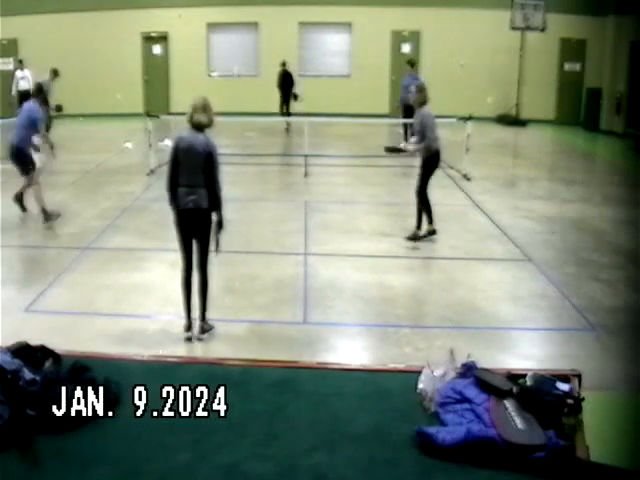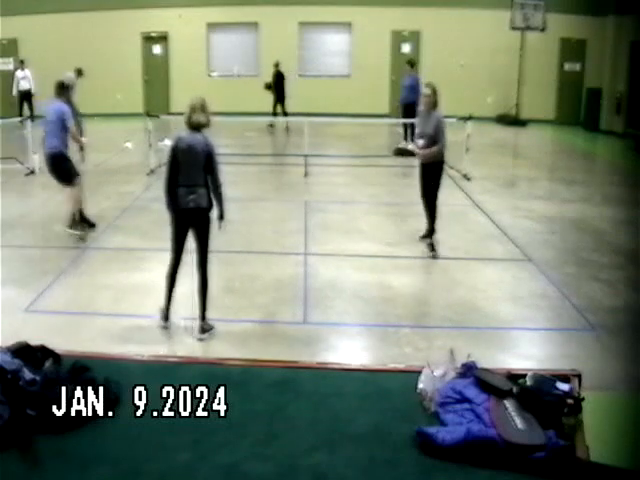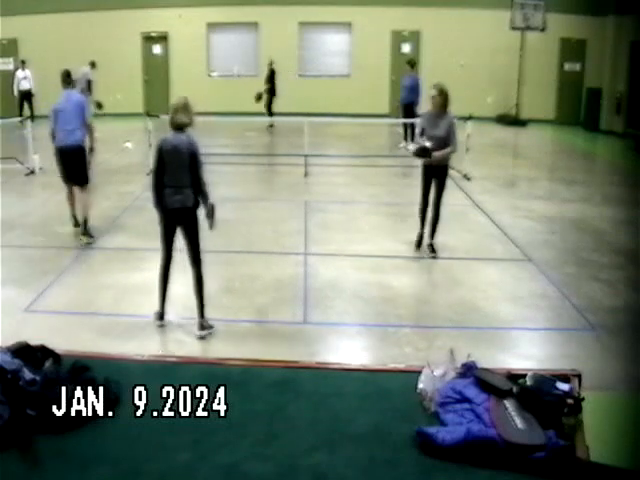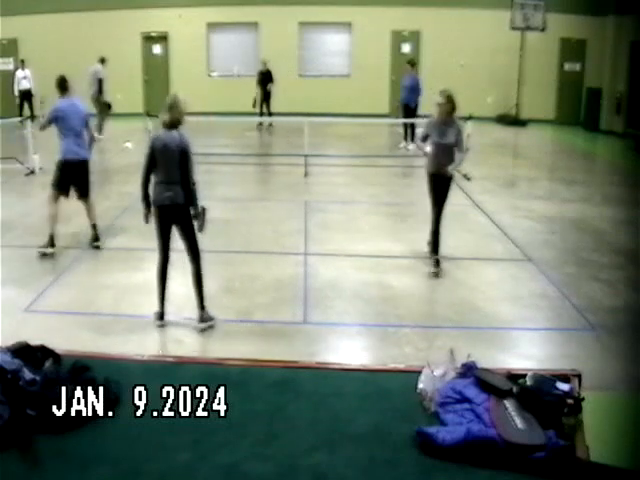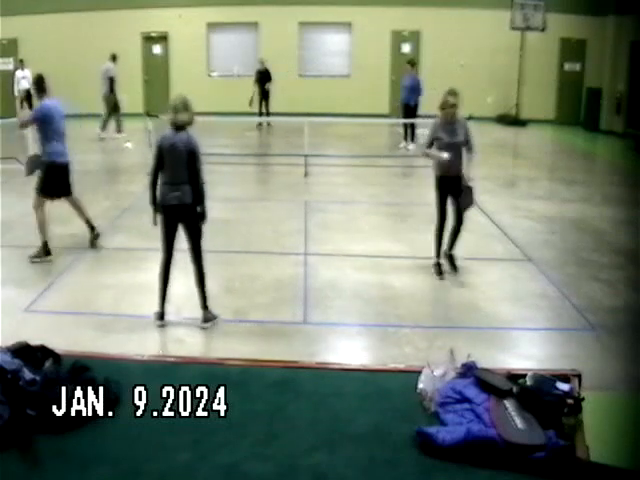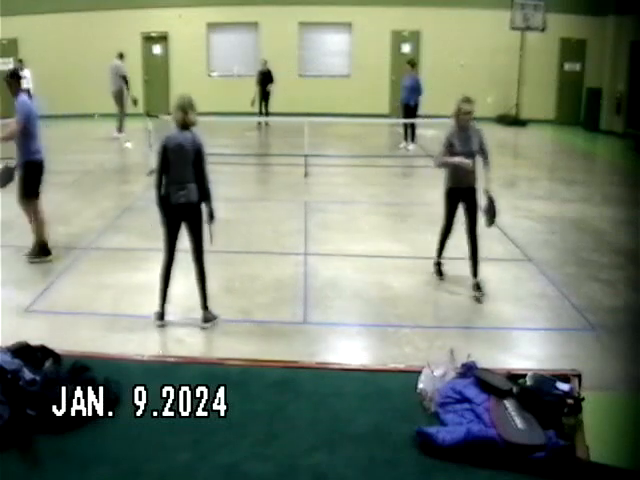
dt=0.3s
person 1, frame 1
left shoulder: (179, 142)
right shoulder: (208, 145)
left elbow: (171, 179)
right elbow: (213, 183)
left wrist: (174, 206)
right wrist: (219, 214)
left hip: (182, 207)
right hip: (202, 207)
left knee: (186, 265)
right knee: (202, 266)
left ankle: (188, 323)
right ankle: (202, 322)
person 1, frame 2
left shoulder: (178, 142)
right shoulder: (206, 144)
left elbow: (170, 180)
right elbow: (214, 180)
left wrist: (170, 208)
right wrist: (220, 208)
left hip: (180, 207)
right hip: (201, 206)
left knee: (175, 259)
right knee: (202, 265)
left ankle: (166, 313)
right ankle: (202, 322)
person 1, frame 3
left shoulder: (163, 143)
right shoulder: (190, 144)
left elbow: (156, 180)
right elbow: (198, 180)
left wrist: (159, 207)
right wrist: (207, 205)
left hip: (168, 206)
right hip: (187, 206)
left knee: (166, 258)
right knee: (195, 262)
left ankle: (161, 312)
right ankle: (201, 320)
person 1, frame 4
left shoulder: (155, 141)
right shoulder: (181, 141)
left elbow: (146, 176)
right elbow: (188, 178)
left wrist: (146, 203)
right wrist: (194, 205)
left hip: (160, 203)
right hip: (179, 203)
left knee: (163, 257)
right knee: (194, 257)
left ankle: (161, 312)
right ankle: (202, 312)
person 1, frame 5
left shoulder: (163, 141)
right shoulder: (190, 142)
left elbow: (154, 177)
right elbow: (196, 178)
left wrist: (154, 204)
right wrist: (202, 206)
left hip: (167, 204)
right hip: (187, 203)
left knee: (166, 257)
right knee: (196, 258)
left ankle: (161, 312)
right ankle: (205, 312)
person 1, frame 6
left shoulder: (167, 141)
right shoulder: (195, 142)
left elbow: (160, 178)
right elbow: (202, 176)
left wrist: (161, 205)
right wrist: (209, 204)
left hip: (171, 203)
right hip: (192, 202)
left knee: (168, 257)
right knee: (198, 258)
left ankle: (161, 311)
right ankle: (205, 312)
person 2, frame 1
left shoulder: (425, 114)
right shoulder: (419, 112)
left elbow: (430, 142)
left wrist: (414, 148)
right wrist: (413, 143)
left hip: (431, 156)
right hip: (427, 156)
left knee: (420, 191)
right knee: (422, 192)
left ankle: (417, 231)
right ankle: (431, 227)
person 2, frame 2
left shoulder: (438, 117)
right shoulder: (421, 114)
left elbow: (442, 145)
left wrist: (424, 152)
right wrist: (418, 143)
left hip: (436, 163)
right hip: (424, 162)
left knee: (432, 200)
right knee: (424, 197)
left ankle: (430, 239)
right ankle: (430, 228)
person 2, frame 3
left shoulder: (449, 120)
right shoulder: (426, 116)
left elbow: (453, 146)
right elbow: (419, 136)
left wrist: (441, 153)
right wrist: (424, 144)
left hip: (442, 167)
right hip: (428, 165)
left knee: (437, 205)
right knee: (424, 202)
left ankle: (431, 241)
right ankle: (420, 234)
person 2, frame 4
left shoulder: (456, 126)
right shoulder: (431, 123)
left elbow: (461, 151)
right elbow: (422, 140)
left wrist: (454, 165)
right wrist: (426, 147)
left hip: (447, 174)
right hip: (433, 173)
left knee: (439, 213)
right knee: (436, 214)
left ankle: (432, 241)
right ankle: (435, 257)
person 2, frame 5
left shoulder: (462, 124)
right shoulder: (437, 126)
left elbow: (469, 149)
right elbow: (426, 150)
left wrist: (467, 170)
right wrist: (438, 154)
left hip: (457, 177)
right hip: (442, 176)
left knee: (459, 219)
right knee: (442, 219)
left ankle: (449, 252)
right ankle: (437, 259)
person 2, frame 6
left shoulder: (476, 133)
right shoulder: (452, 134)
left elbow: (485, 158)
right elbow: (439, 161)
left wrist: (487, 182)
right wrist: (458, 160)
left hip: (470, 188)
right hip: (453, 187)
left knee: (472, 234)
right knee: (448, 227)
left ankle: (475, 280)
right ankle: (438, 260)
person 3, frame 1
left shoulder: (28, 106)
right shoulder: (36, 110)
right elbow: (42, 135)
left wrist: (33, 145)
right wrist: (51, 145)
left hip: (21, 147)
right hip: (19, 148)
left knee: (33, 177)
right knee: (35, 180)
left ankle: (19, 196)
right ankle: (45, 214)
person 3, frame 2
left shoulder: (49, 109)
right shoulder: (64, 109)
right elbow: (72, 132)
right wrist: (81, 143)
left hip: (50, 155)
right hip: (58, 154)
left knee: (74, 183)
right knee: (76, 183)
left ankle: (79, 218)
right ankle: (73, 222)
person 3, frame 3
left shoulder: (57, 104)
right shoulder: (81, 99)
left elbow: (53, 131)
right elbow: (88, 123)
right wrist: (92, 144)
left hip: (61, 148)
right hip: (77, 146)
left knee: (70, 187)
right knee: (83, 189)
left ankle: (75, 221)
right ankle: (85, 230)
person 3, frame 4
left shoulder: (58, 108)
right shoulder: (82, 107)
left elbow: (42, 127)
right elbow: (91, 136)
left hip: (67, 160)
right hip: (83, 160)
left knee: (53, 200)
right knee: (86, 200)
left ankle: (51, 242)
right ankle: (95, 235)
person 3, frame 5
left shoulder: (42, 107)
right shoulder: (56, 105)
left elbow: (22, 123)
left hip: (52, 162)
right hip: (62, 160)
left knee: (38, 204)
right knee: (70, 198)
left ankle: (45, 249)
right ankle: (92, 230)
person 3, frame 6
left shoulder: (21, 103)
right shoulder: (25, 101)
left hip: (30, 161)
right hip: (31, 159)
left knee: (31, 204)
right knee: (26, 202)
left ankle: (43, 249)
right ankle: (40, 243)
